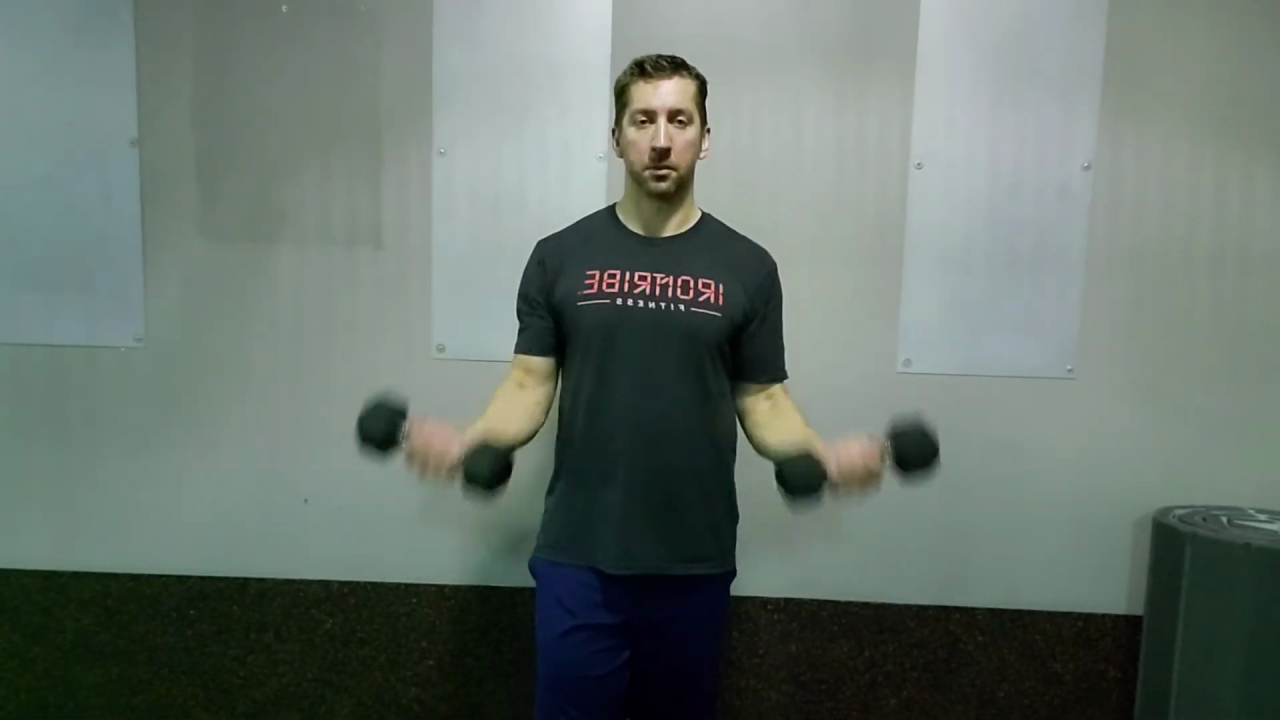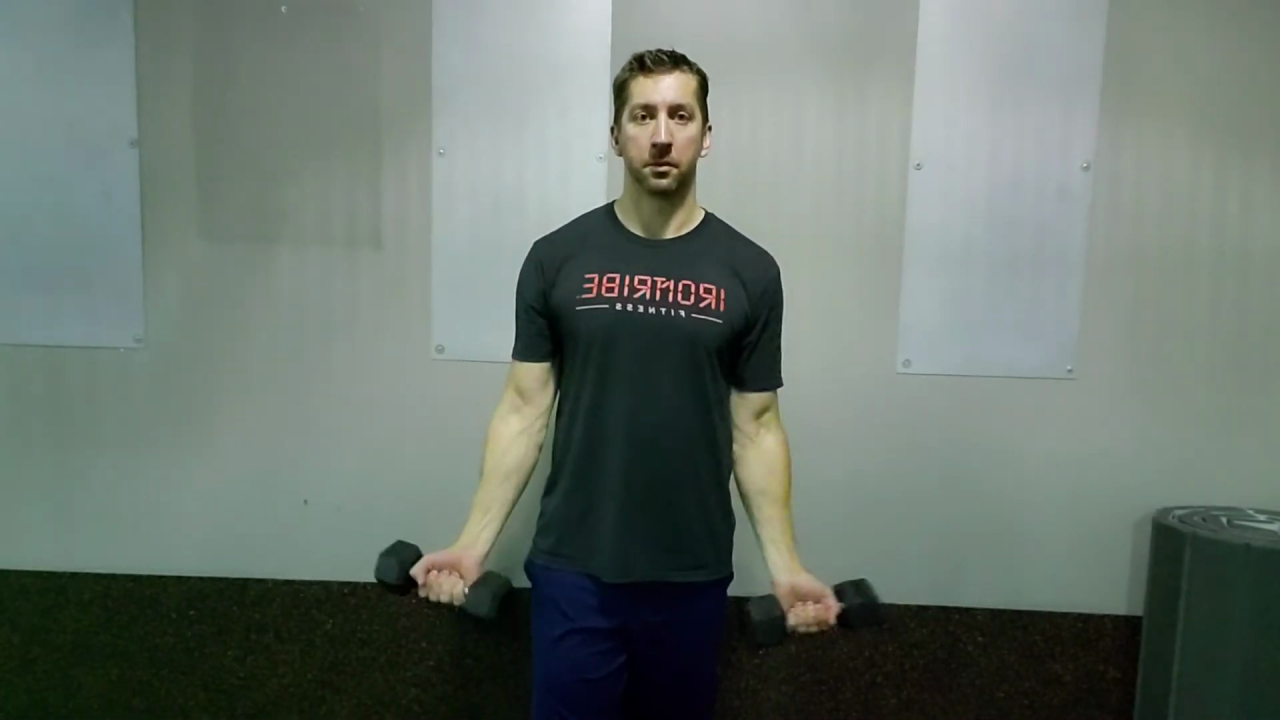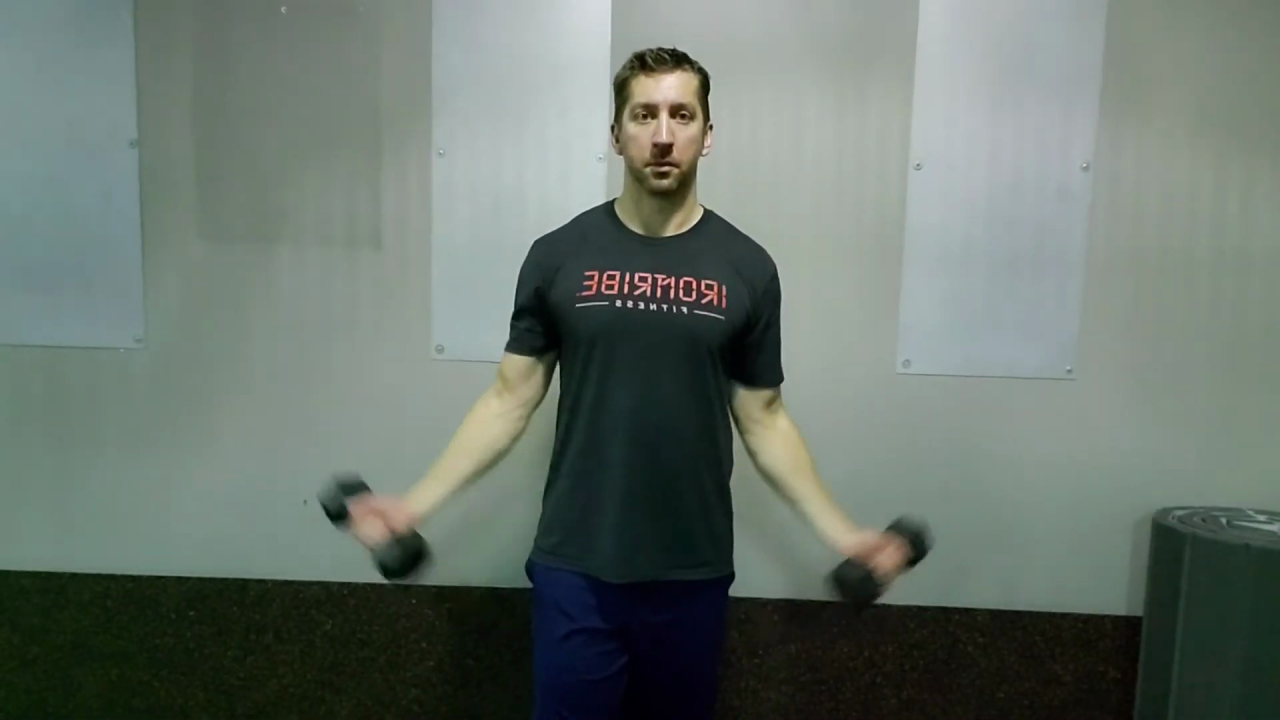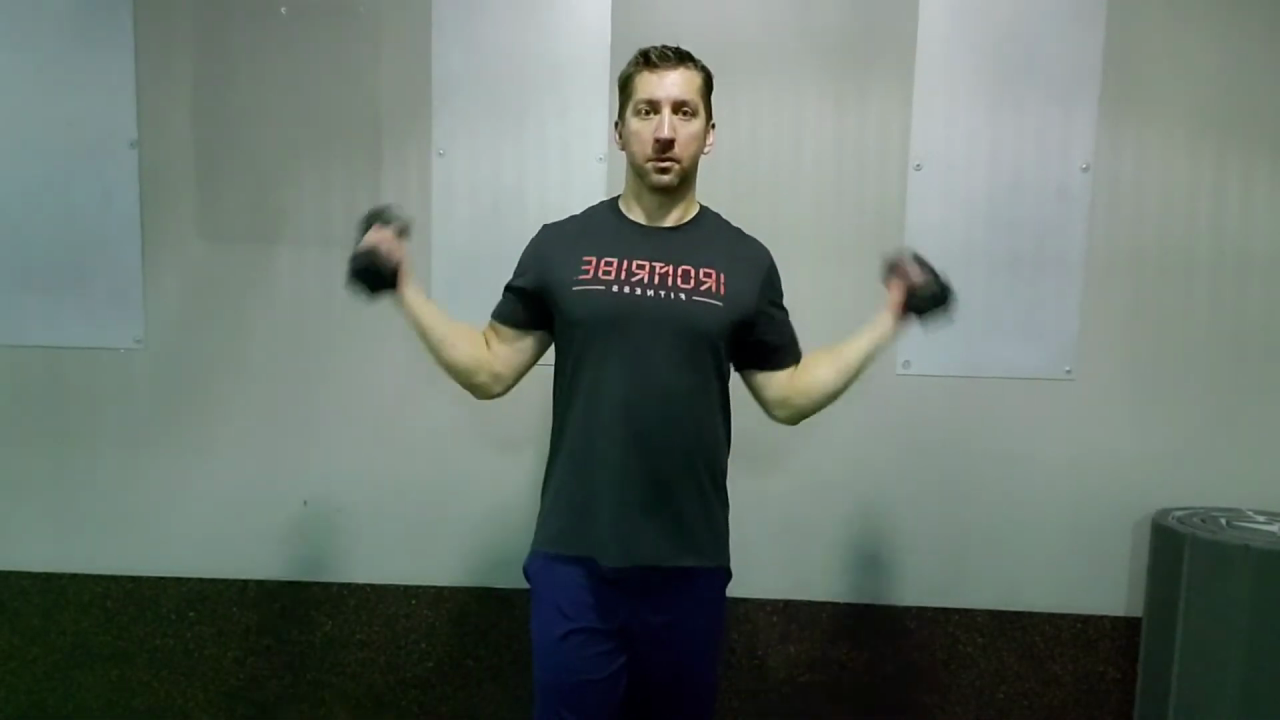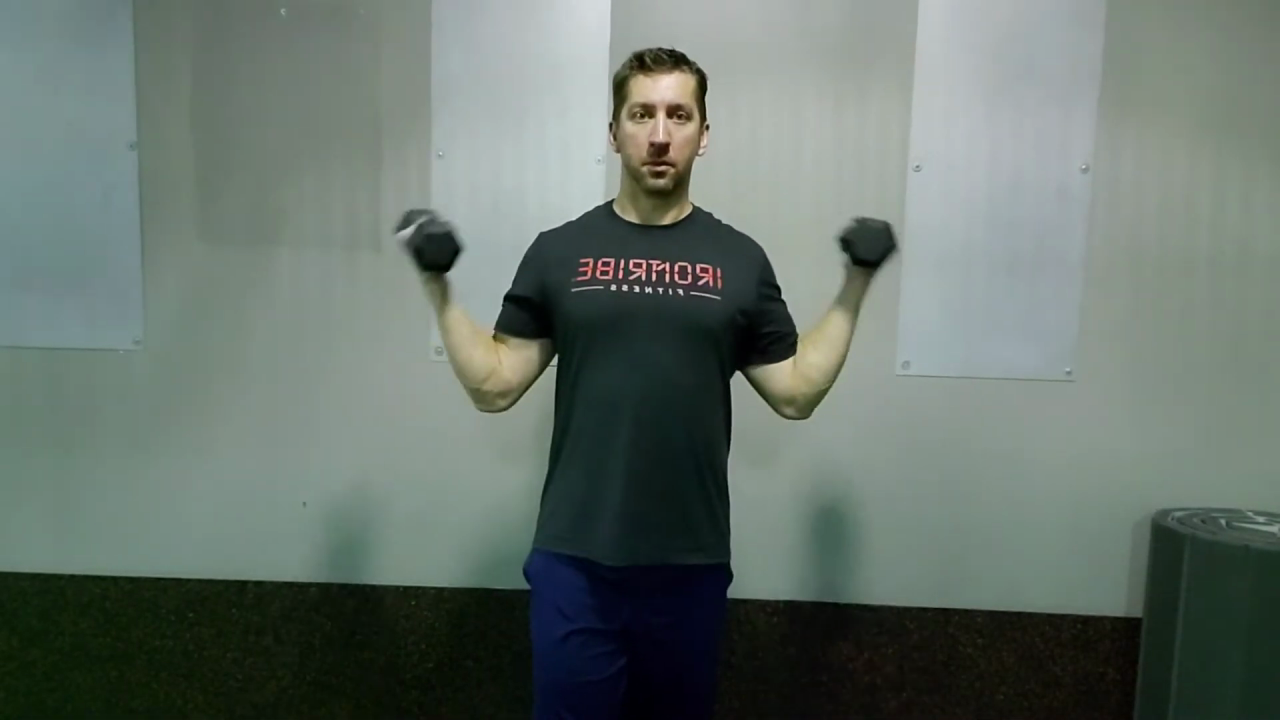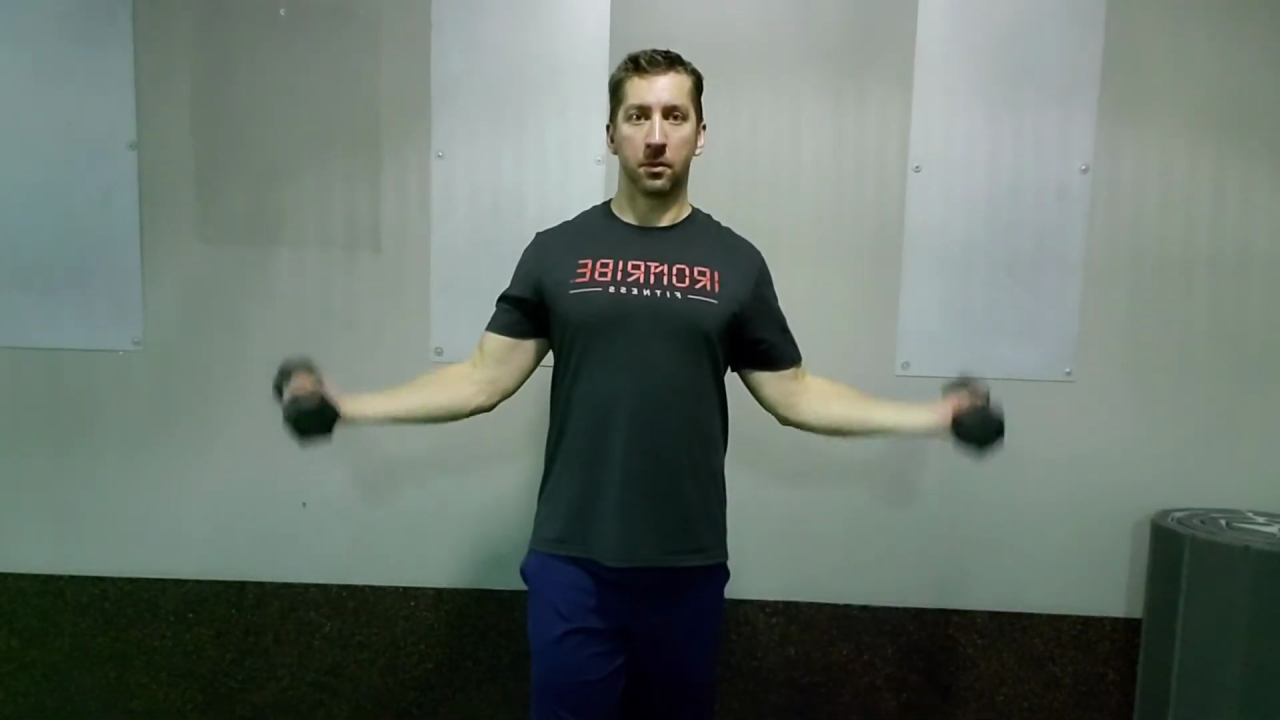
dt=0.4s
person 1, frame 1
left shoulder: (746, 266)
right shoulder: (560, 256)
left elbow: (761, 405)
right elbow: (528, 394)
left wrist: (821, 452)
right wrist: (470, 439)
left hip: (695, 560)
right hip: (579, 556)
person 1, frame 2
left shoulder: (749, 270)
right shoulder: (556, 258)
left elbow: (755, 424)
right elbow: (524, 408)
left wrist: (783, 563)
right wrist: (474, 543)
left hip: (691, 570)
right hip: (575, 564)
person 1, frame 3
left shoulder: (747, 267)
right shoulder: (557, 256)
left elbow: (762, 417)
right elbow: (510, 397)
left wrist: (836, 529)
right wrist: (419, 501)
left hip: (693, 569)
right hip: (575, 563)
person 1, frame 4
left shoulder: (744, 259)
right shoulder: (560, 246)
left elbow: (787, 394)
right elbow: (490, 368)
left wrist: (885, 321)
right wrist: (405, 286)
left hip: (689, 559)
right hip: (574, 554)
person 1, frame 5
left shoulder: (739, 258)
right shoulder: (558, 251)
left elbow: (795, 393)
right elbow: (494, 386)
left wrist: (851, 291)
right wrist: (440, 288)
left hip: (691, 558)
right hip: (575, 554)
person 1, frame 6
left shoulder: (737, 261)
right shoulder: (556, 252)
left elbow: (793, 394)
right elbow: (484, 379)
left wrist: (925, 415)
right wrist: (351, 405)
left hip: (688, 559)
right hip: (572, 556)
